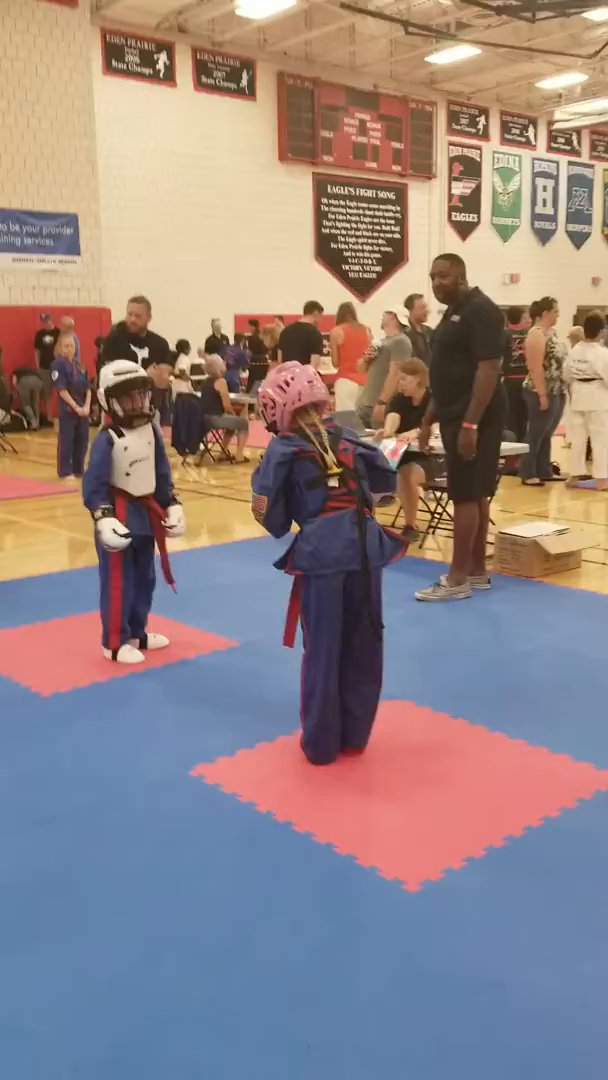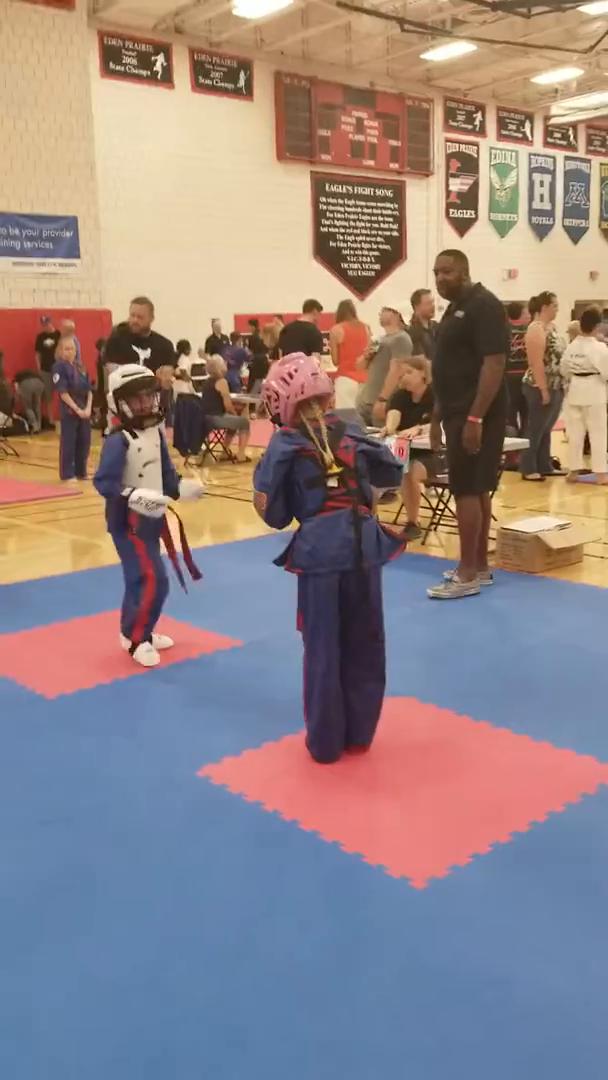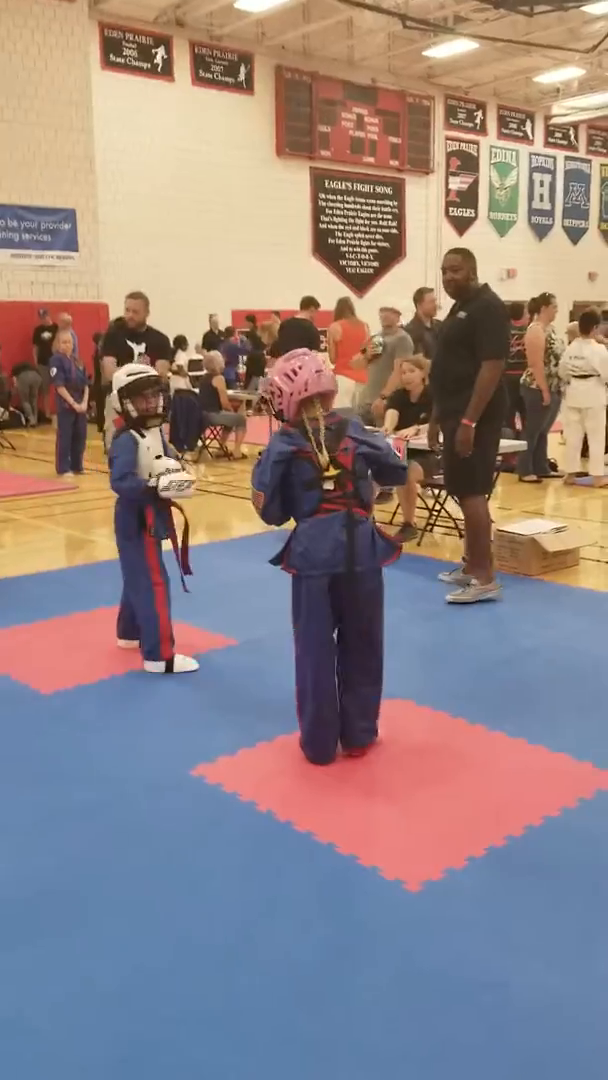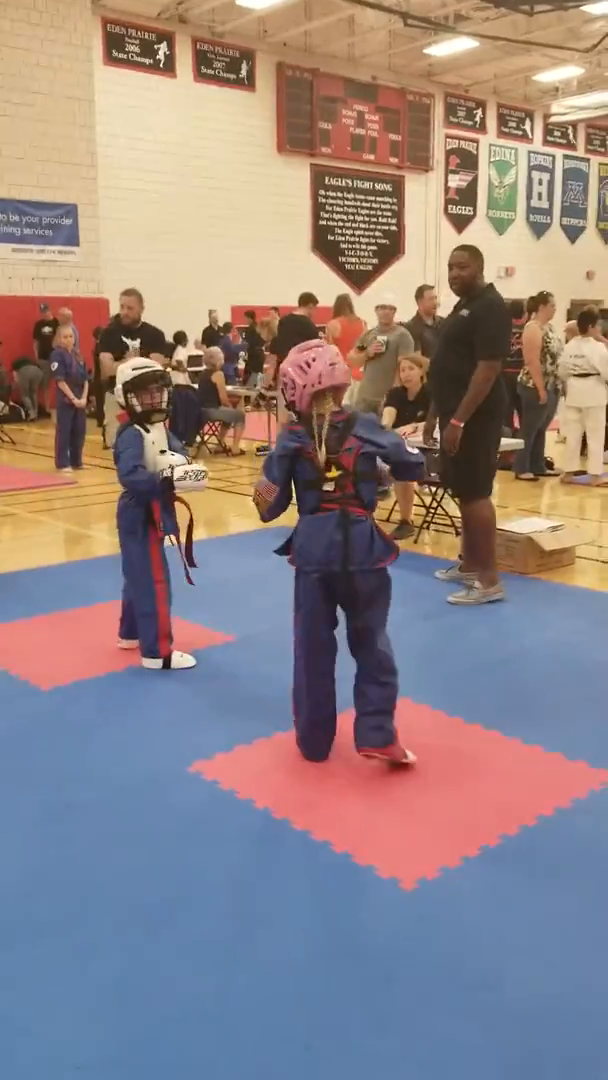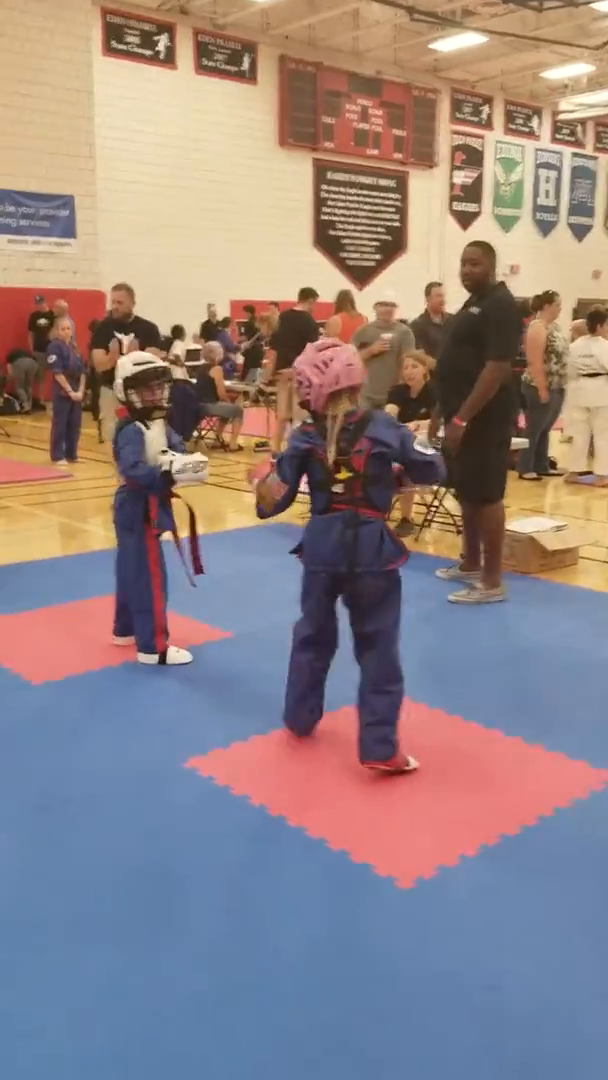
dt=0.2s
person 1, frame 1
left shoulder: (282, 448)
right shoulder: (348, 438)
left elbow: (271, 516)
right elbow: (386, 479)
left hip: (320, 550)
right hip: (366, 544)
left knee: (322, 649)
right knee: (364, 645)
left ankle: (320, 744)
right ankle: (353, 735)
person 1, frame 2
left shoulder: (283, 445)
right shoulder: (352, 433)
left elbow: (274, 513)
right elbow: (392, 472)
left hip: (318, 548)
right hip: (364, 542)
left knee: (322, 647)
right knee: (365, 644)
left ankle: (325, 742)
right ankle: (359, 732)
person 1, frame 3
left shoulder: (283, 443)
right shoulder: (356, 432)
left elbow: (270, 511)
right elbow: (397, 471)
left hip: (313, 550)
right hip: (361, 545)
left knee: (315, 649)
right knee: (363, 646)
left ankle: (319, 743)
right ankle: (358, 733)
person 1, frame 4
left shoulder: (291, 439)
right shoulder: (367, 428)
left elbow: (269, 504)
right elbow: (414, 467)
left wrist: (262, 485)
left hip: (313, 547)
right hip: (362, 546)
left knee: (313, 646)
right knee: (371, 643)
left ankle: (314, 740)
right ankle: (378, 737)
person 1, frame 5
left shoulder: (303, 438)
right shoulder: (384, 427)
left elbow: (272, 500)
right elbow: (432, 470)
left wrist: (259, 479)
left hip: (322, 545)
right hip: (372, 547)
left knee: (313, 634)
right knee: (378, 646)
left ankle: (300, 717)
right ankle: (380, 748)
person 2, frame 1
left shoulder: (480, 310)
right shoulder: (452, 313)
left elbow: (489, 369)
left wrist: (470, 424)
right wrist: (428, 420)
left hip: (474, 419)
right hip: (455, 417)
left knee: (466, 495)
right knee: (473, 494)
left ankle: (457, 579)
right ankle: (477, 570)
person 2, frame 2
left shoulder: (483, 305)
right shoulder: (454, 310)
left elbow: (494, 363)
left wrist: (475, 418)
right wrist: (437, 418)
left hip: (477, 414)
right hip: (457, 412)
left knee: (467, 489)
right knee: (475, 489)
left ankle: (468, 574)
right ankle: (479, 566)
person 2, frame 3
left shoulder: (487, 307)
right shoulder: (459, 309)
left elbow: (492, 367)
left wrist: (469, 421)
right wrist: (437, 417)
left hip: (475, 416)
right hip: (456, 414)
left knee: (470, 491)
right knee: (468, 491)
left ankle: (485, 578)
right ankle: (472, 566)
person 2, frame 4
left shoulder: (490, 307)
right shoulder: (464, 306)
left elbow: (488, 368)
left wrist: (458, 420)
right wrist: (435, 413)
left hip: (474, 417)
right hip: (456, 414)
left knee: (475, 493)
right knee: (464, 492)
left ankle: (489, 580)
right ankle: (469, 564)
person 2, frame 5
left shoulder: (501, 306)
right shoulder: (473, 304)
left elbow: (497, 369)
left wrist: (461, 419)
right wrist: (442, 412)
left hip: (483, 418)
right hip: (462, 414)
left knee: (485, 495)
right knee: (466, 492)
left ankle: (492, 581)
right ankle: (470, 563)
person 3, frame 1
left shoulder: (151, 432)
right shoulder: (107, 439)
left elbow: (162, 474)
right elbow: (92, 484)
left wrist: (172, 507)
right wrist: (102, 518)
left hip: (146, 513)
right hip: (118, 516)
left knee: (144, 580)
right knee: (117, 583)
left ankle: (136, 634)
right ankle: (114, 642)
person 3, frame 2
left shoulder: (156, 432)
right shoulder: (118, 440)
left elbow: (164, 471)
right elbow: (103, 481)
left wrist: (180, 486)
right wrist: (131, 497)
left hip: (151, 515)
right hip: (128, 519)
left knee: (143, 577)
right knee: (151, 579)
left ankle: (139, 633)
right ankle: (135, 639)
person 3, frame 3
left shoulder: (155, 431)
right shoulder: (126, 440)
left elbow: (170, 462)
right elbow: (121, 482)
left wrist: (172, 467)
right wrist: (158, 486)
left hip: (152, 515)
right hip: (137, 519)
left knee: (138, 579)
right knee: (153, 584)
left ankle: (129, 634)
right ankle: (159, 656)
person 3, frame 4
left shoulder: (160, 426)
right shoulder: (131, 434)
left elbow: (178, 453)
right elbow: (131, 476)
left wrist: (176, 462)
right wrist: (171, 479)
left hip: (152, 510)
right hip: (141, 513)
left knee: (139, 576)
right knee: (154, 581)
left ankle: (130, 633)
right ankle: (156, 652)
person 3, frame 5
left shoulder: (158, 422)
right shoulder: (131, 430)
left elbow: (176, 449)
right elbow: (134, 471)
left wrist: (176, 461)
right wrist: (171, 472)
left hip: (145, 505)
right hip: (139, 508)
left knee: (131, 571)
right knee: (149, 576)
left ankle: (125, 629)
right ankle: (152, 647)
